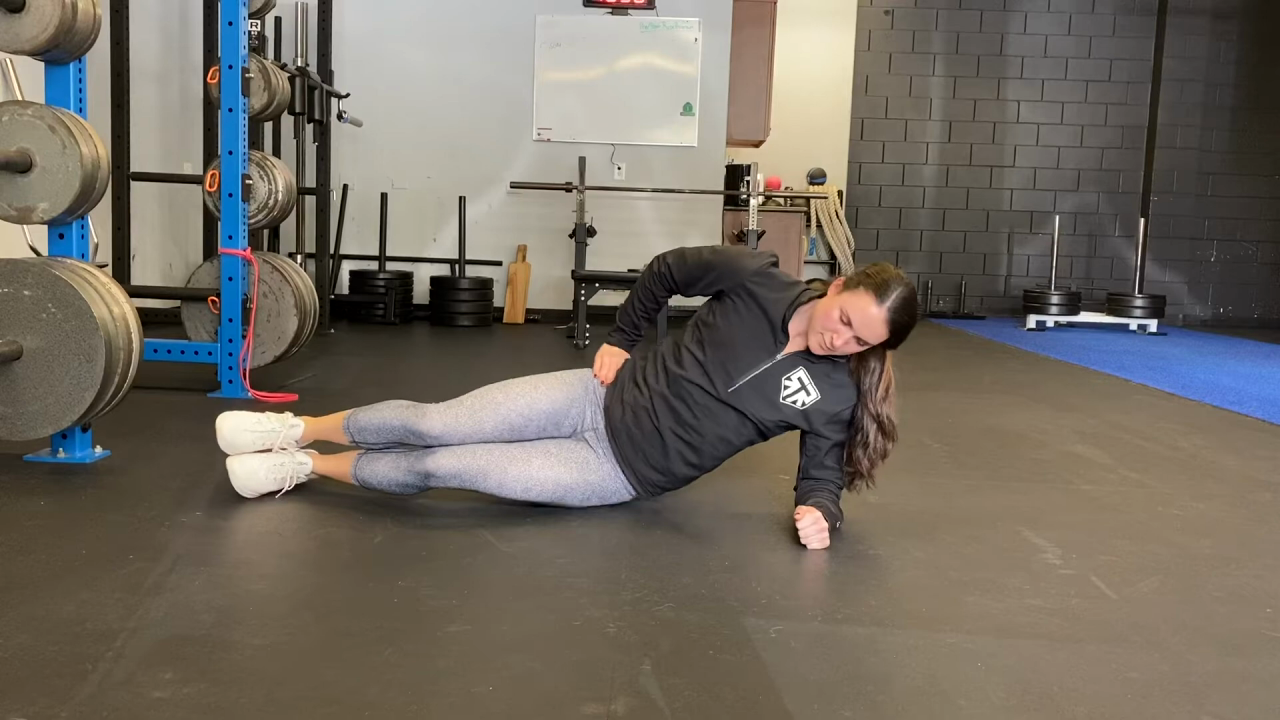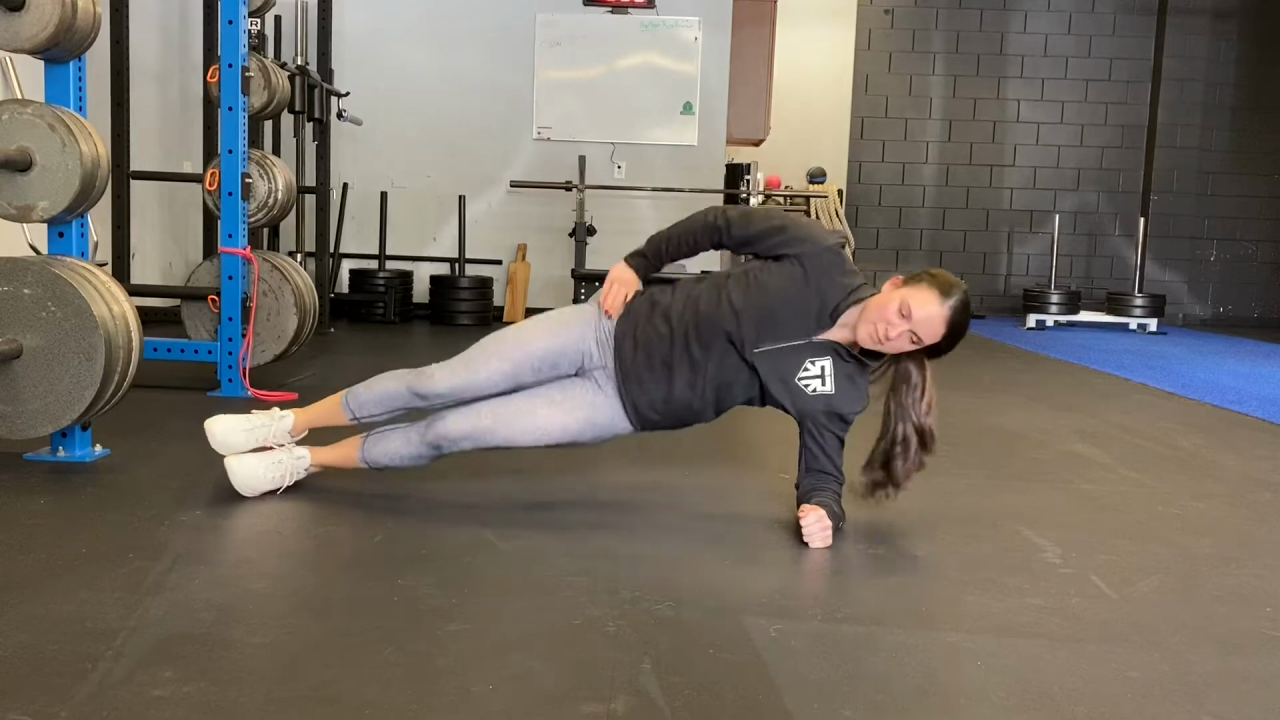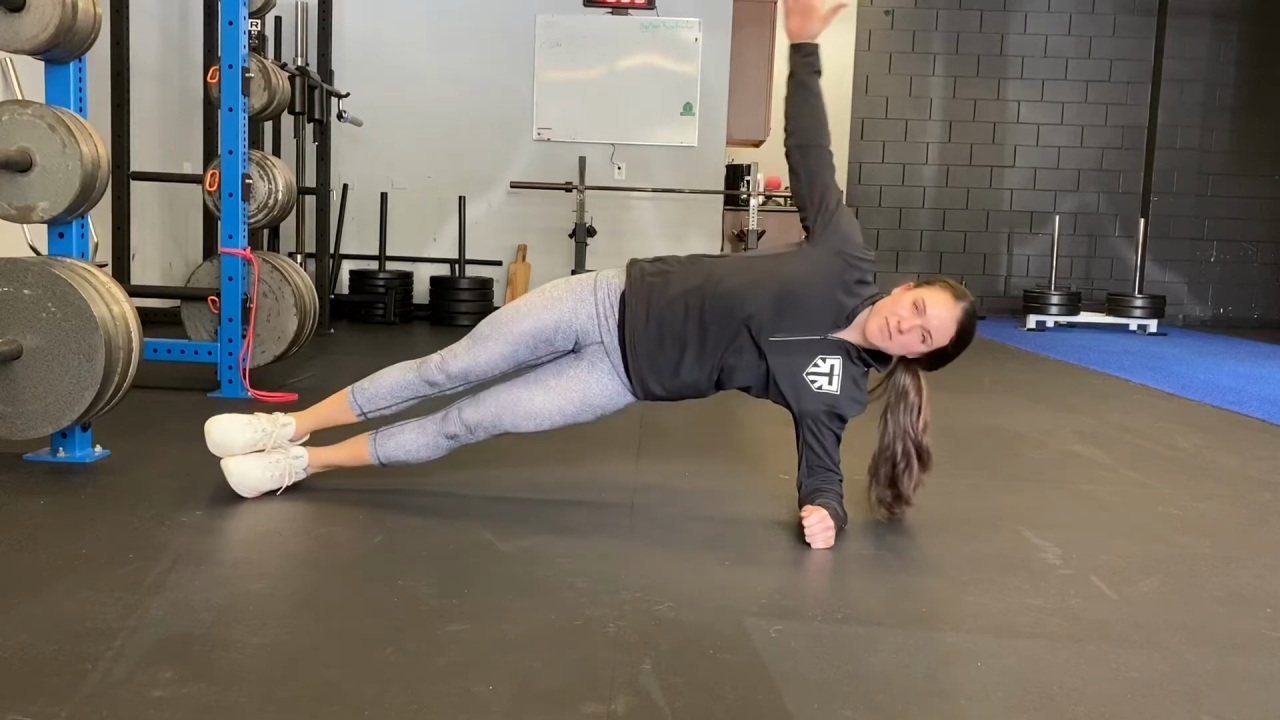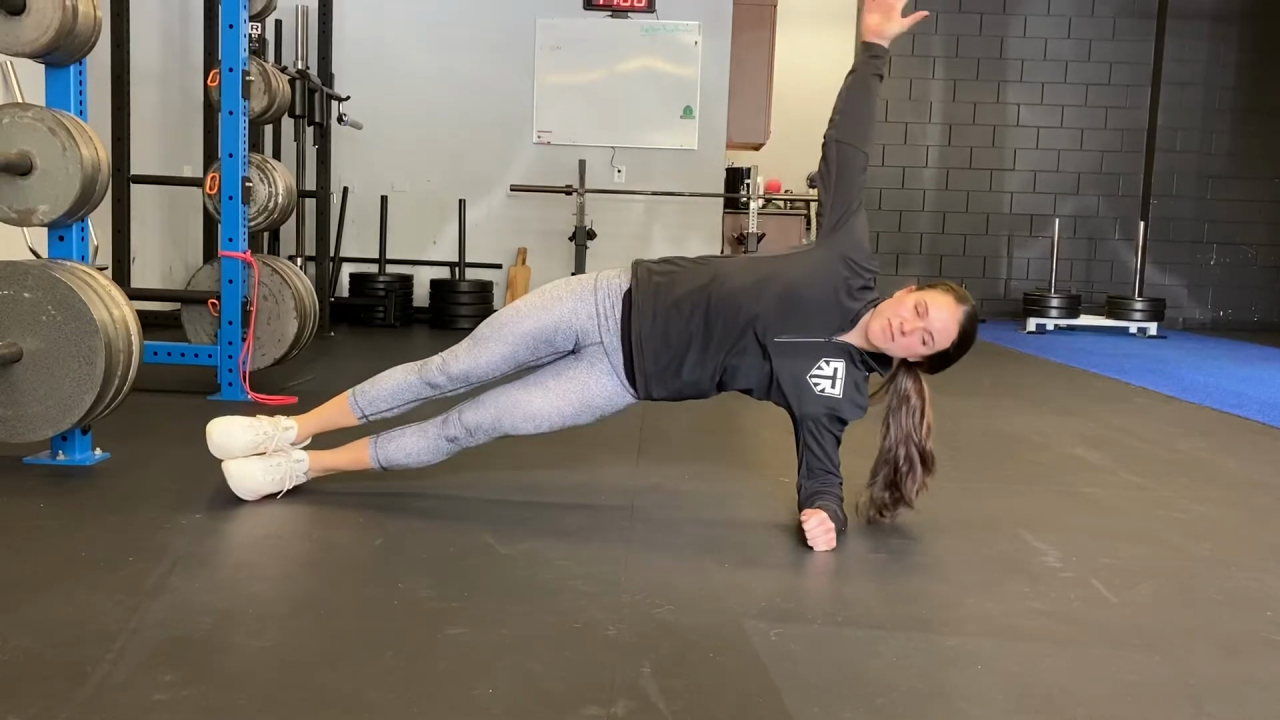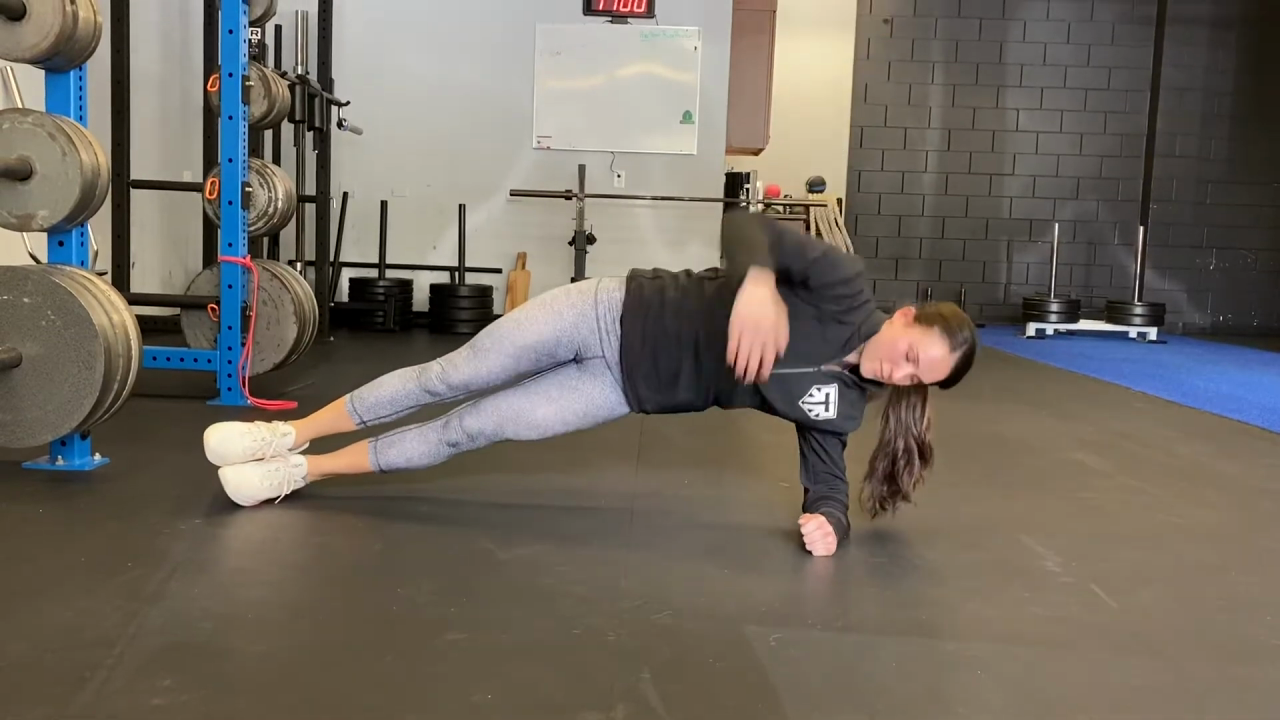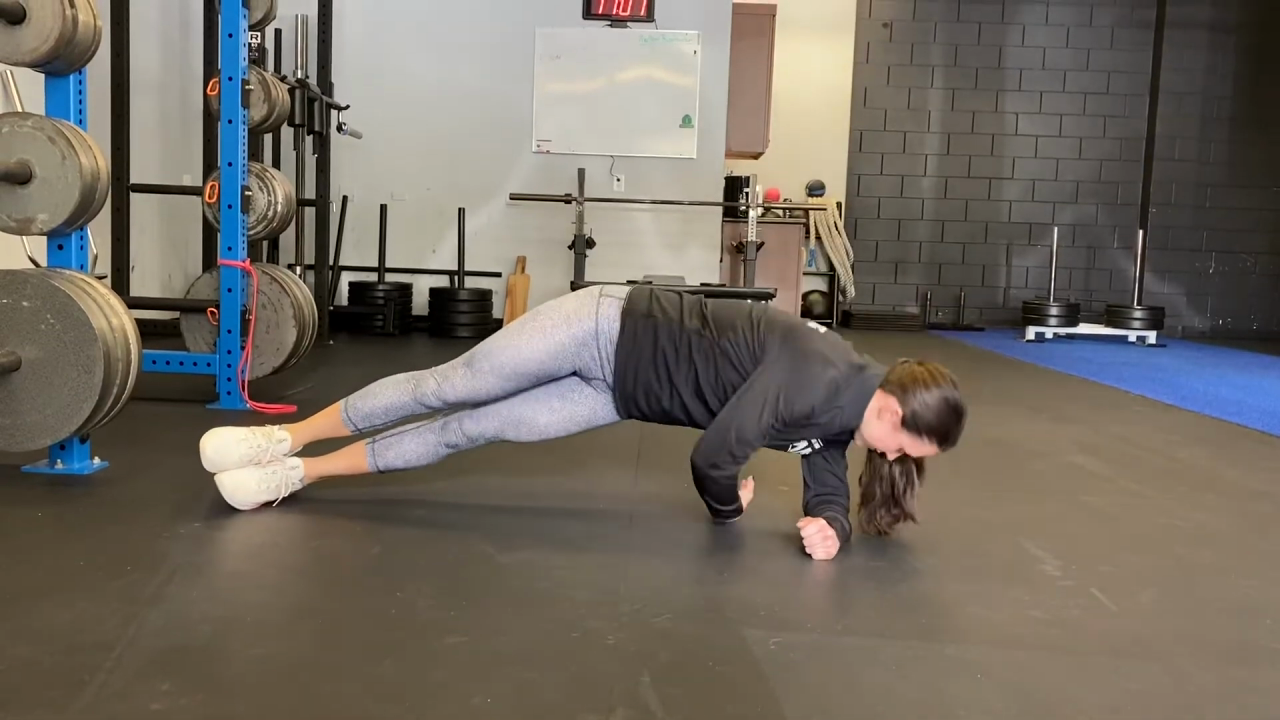
dt=0.5s
person 1, frame 1
left shoulder: (837, 398)
right shoulder: (758, 280)
left elbow: (823, 474)
right elbow: (665, 271)
left wrist: (818, 510)
right wrist: (618, 340)
left hip: (623, 471)
right hip: (605, 396)
left knee: (442, 468)
right knee: (432, 424)
left ankle: (306, 467)
right ankle: (299, 427)
person 1, frame 2
left shoulder: (839, 390)
right shoulder: (826, 260)
left elbow: (822, 465)
right elbow: (725, 223)
left wrist: (820, 508)
right wrist: (637, 264)
left hip: (628, 400)
right hip: (612, 327)
left knee: (457, 431)
right knee: (438, 383)
left ankle: (303, 463)
right ankle: (287, 423)
person 1, frame 3
left shoulder: (836, 387)
right shoulder: (846, 262)
left elbow: (820, 459)
right elbow: (809, 155)
left wrist: (822, 512)
left hip: (627, 375)
right hip: (613, 300)
left knee: (464, 424)
right knee: (446, 372)
left ankle: (302, 465)
right ankle: (289, 428)
person 1, frame 4
left shoulder: (836, 391)
right shoulder: (853, 267)
left elbow: (820, 462)
right elbow: (844, 146)
left wrist: (823, 514)
left hip: (629, 376)
right hip: (616, 301)
left knee: (470, 426)
right knee: (446, 374)
left ankle: (301, 470)
right ankle: (288, 432)
person 1, frame 5
left shoulder: (838, 407)
right shoulder: (844, 295)
left elbow: (823, 474)
right elbow: (752, 225)
left wrist: (822, 516)
right wrist: (758, 283)
left hip: (629, 390)
right hip: (617, 314)
left knee: (465, 430)
right knee: (448, 378)
left ankle: (302, 472)
right ankle: (288, 433)
person 1, frame 6
left shoulder: (838, 415)
right shoulder: (819, 374)
left elbow: (824, 477)
right elbow: (712, 461)
left wrist: (828, 525)
right wrist: (729, 509)
left hip: (616, 396)
right hip: (609, 328)
left knee: (468, 431)
right knee: (445, 388)
left ankle: (297, 475)
right ankle: (283, 438)
